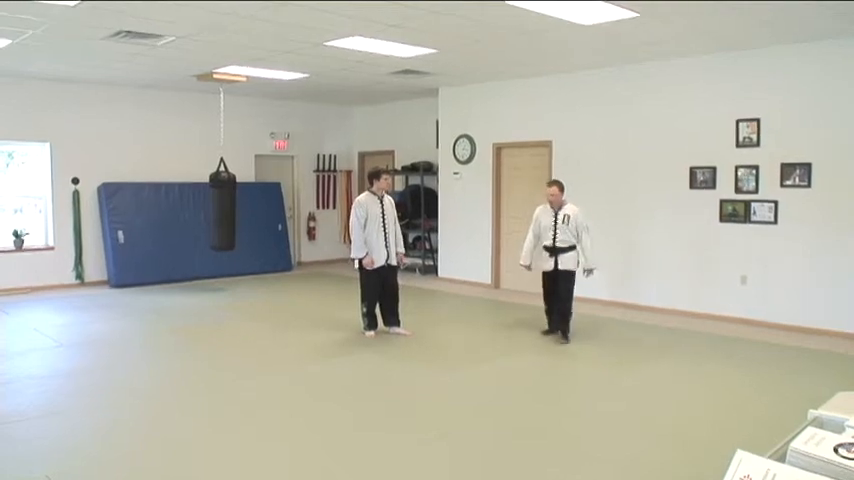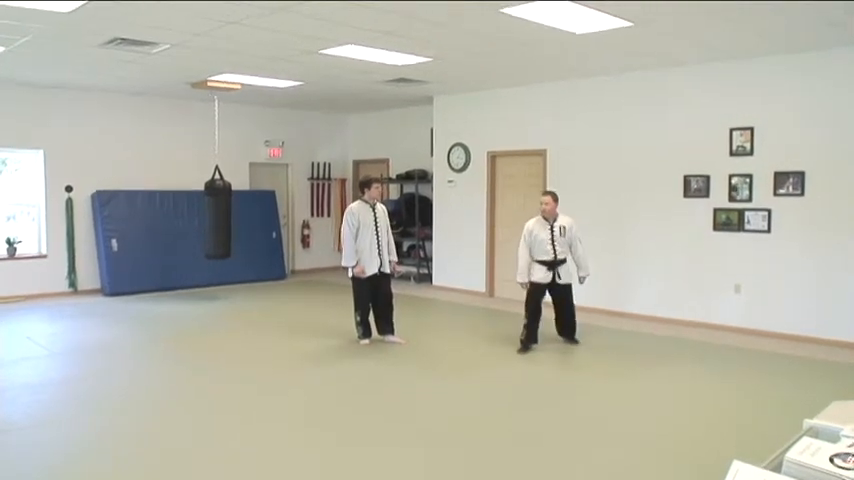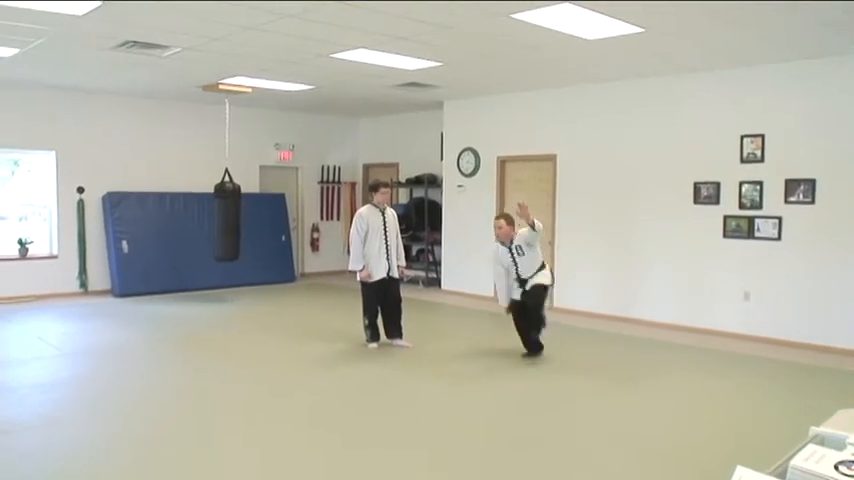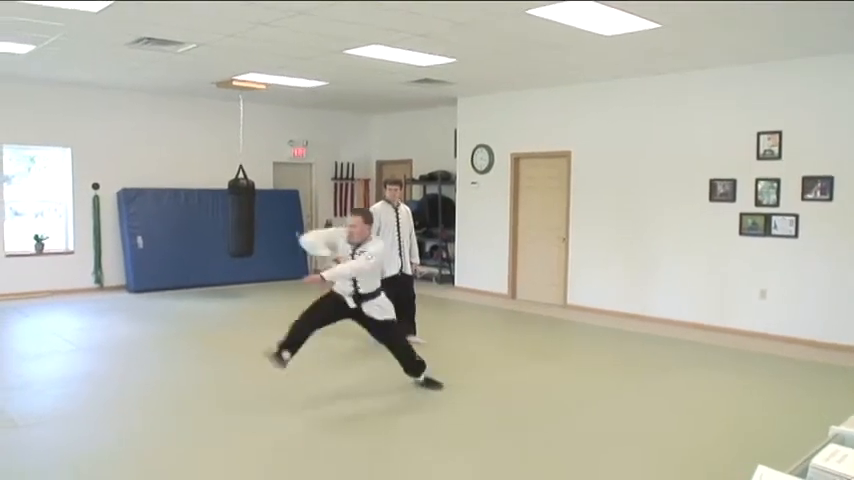
dt=1s
person 1, frame 1
left shoulder: (389, 201)
right shoulder: (361, 201)
left elbow: (395, 226)
right elbow: (356, 230)
left wrist: (399, 250)
right wrist: (363, 255)
left hip: (389, 256)
right hip: (371, 257)
left knee: (391, 291)
right knee: (370, 294)
left ankle: (393, 324)
right ankle: (369, 326)
person 1, frame 2
left shoulder: (382, 209)
right shoulder: (353, 210)
left elbow: (388, 235)
right elbow: (348, 238)
left wrist: (392, 259)
right wrist: (354, 263)
left hip: (382, 264)
right hip: (363, 265)
left knee: (385, 299)
right knee: (362, 302)
left ankle: (387, 332)
right ankle: (364, 334)
person 1, frame 3
left shoulder: (391, 213)
right shoulder: (363, 214)
left elbow: (397, 239)
right elbow: (356, 242)
left wrist: (401, 263)
right wrist: (361, 267)
left hip: (391, 268)
right hip: (371, 269)
left knee: (394, 303)
right knee: (371, 306)
left ankle: (395, 336)
right ankle: (372, 337)
person 1, frame 4
left shoulder: (406, 210)
right shoulder: (376, 210)
left elbow: (411, 236)
left wrist: (415, 260)
left hip: (405, 265)
right hip: (386, 265)
left knee: (408, 299)
left ankle: (408, 332)
person 2, frame 1
left shoulder: (574, 212)
right shoulder: (540, 211)
left elbow: (583, 237)
right elbow: (532, 236)
left wrist: (588, 262)
right wrist: (526, 259)
left hip: (567, 258)
right hip: (548, 258)
left knee: (565, 295)
right knee: (550, 295)
left ankle: (564, 330)
right ankle: (554, 326)
person 2, frame 2
left shoulder: (567, 223)
right shoulder: (531, 225)
left elbow: (576, 248)
right elbow: (524, 251)
left wrist: (582, 270)
right wrist: (523, 276)
left hip: (561, 271)
right hip: (539, 272)
left knee: (566, 306)
right knee: (532, 307)
left ankle: (568, 334)
right ankle: (527, 341)
person 2, frame 3
left shoulder: (525, 236)
right shoulder: (498, 250)
left elbow: (537, 230)
right elbow: (502, 277)
left wrist: (529, 219)
right wrist: (504, 302)
left hip: (538, 277)
right hip: (519, 285)
left knee: (533, 305)
right knee: (520, 319)
left ankle: (538, 326)
right ankle: (534, 348)
person 2, frame 4
left shoulder: (377, 248)
right shoulder: (339, 236)
left elbow: (358, 267)
right elbow: (307, 239)
left wrist: (323, 276)
right wrist: (331, 254)
left hip: (371, 302)
right hip: (343, 297)
left knee: (396, 340)
right knee: (311, 317)
left ankle: (419, 375)
right ankle: (283, 353)
